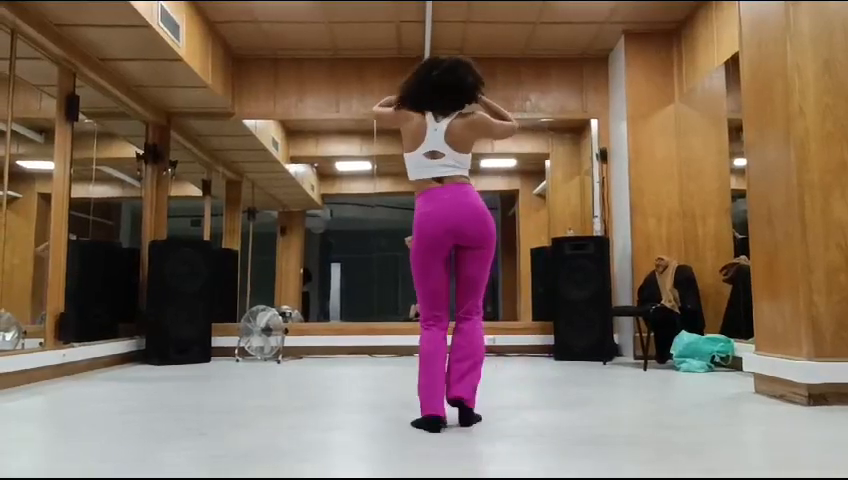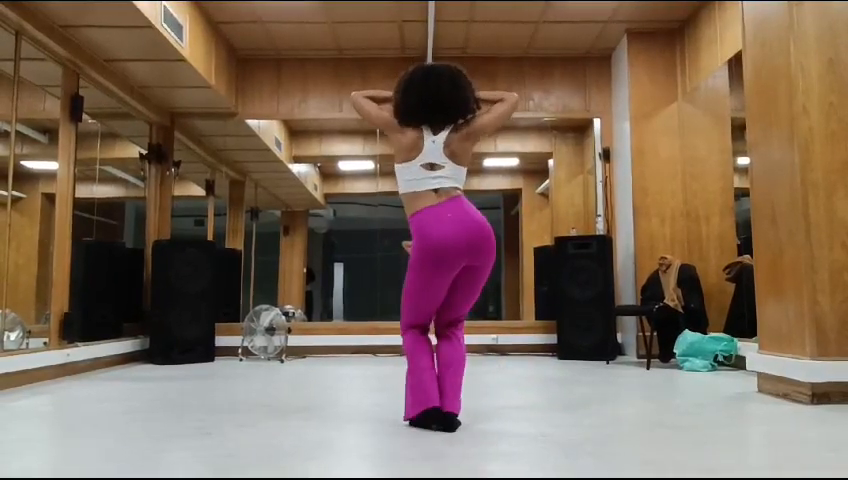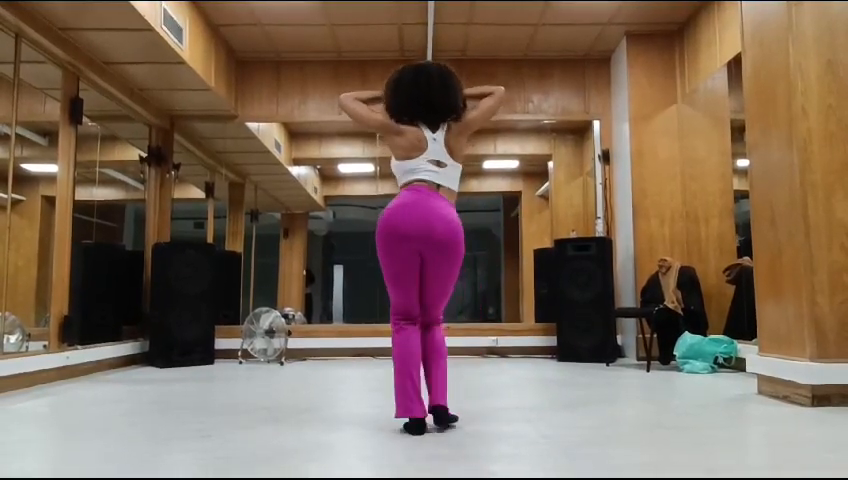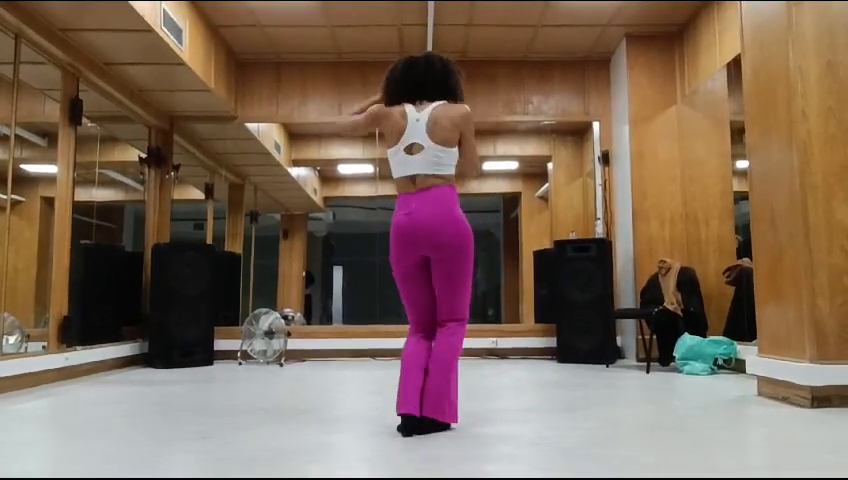
dt=1s
person 1, frame 1
left shoulder: (408, 118)
right shoulder: (471, 121)
left elbow: (377, 109)
right elbow: (511, 126)
left wrist: (411, 96)
right wrist: (481, 99)
left hip: (430, 216)
right hip: (472, 211)
left knee: (433, 319)
right knee: (469, 313)
left ankle: (433, 411)
right ankle: (462, 399)
person 1, frame 2
left shoulder: (401, 133)
right shoulder: (464, 135)
left elbow: (357, 97)
right elbow: (511, 99)
left wrist: (396, 95)
right wrist: (473, 96)
left hip: (432, 236)
right hip: (475, 228)
left knee: (414, 326)
right knee: (450, 326)
left ankle: (426, 406)
right ankle: (449, 410)
person 1, frame 3
left shoulder: (397, 131)
right shoulder: (459, 130)
left elbow: (346, 100)
right elbow: (498, 92)
left wrist: (385, 94)
right wrist: (458, 93)
left hip: (402, 217)
right hip: (446, 226)
left knee: (405, 318)
right knee: (431, 320)
left ankle: (414, 413)
right ankle: (439, 404)
person 1, frame 4
left shoulder: (387, 114)
right shoulder: (457, 114)
left elbow: (345, 127)
right elbow: (470, 169)
left wrist: (381, 99)
left hip: (405, 224)
right hip: (446, 218)
left knee: (421, 327)
right knee: (451, 321)
left ankle: (409, 412)
right ankle: (433, 412)
